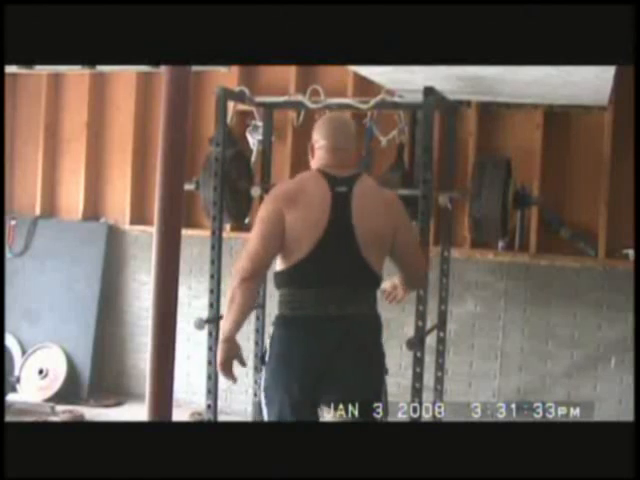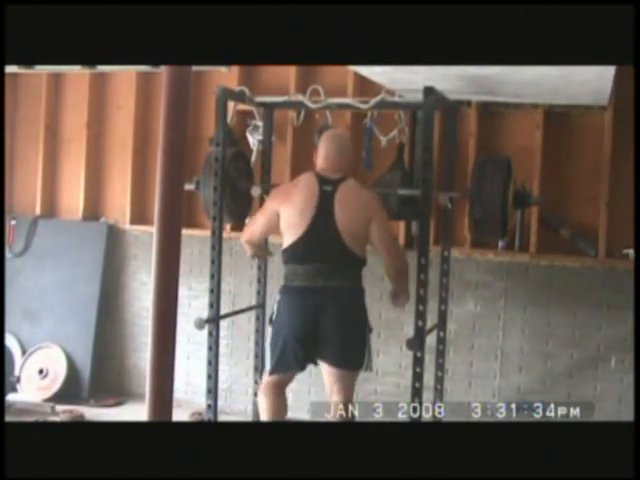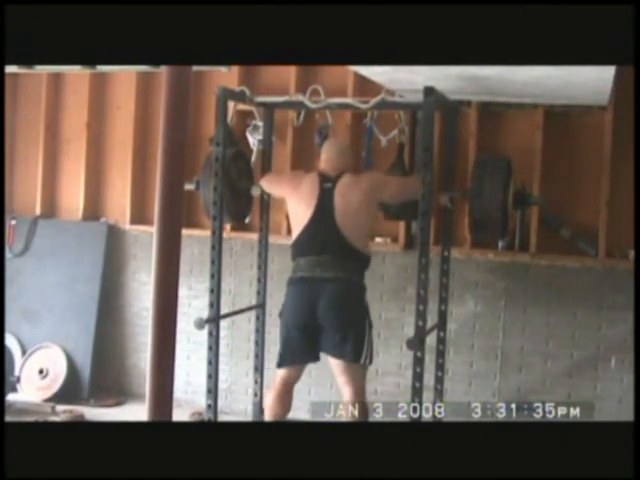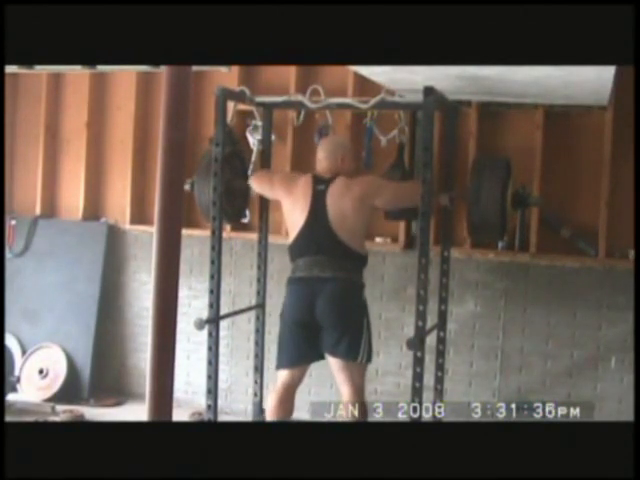
dt=1s
person 1, frame 1
left shoulder: (287, 196)
right shoulder: (386, 204)
left elbow: (248, 274)
right elbow: (417, 272)
left wrist: (226, 336)
right wrist: (401, 284)
left hip: (296, 337)
right hip: (358, 339)
person 1, frame 2
left shoulder: (287, 193)
right shoulder: (366, 200)
left elbow: (249, 238)
right elbow: (393, 259)
left wrist: (258, 251)
right wrist: (401, 287)
left hip: (296, 302)
right hip: (344, 305)
left knee: (273, 383)
right knee: (341, 398)
person 1, frame 3
left shoulder: (298, 184)
right shoulder: (366, 186)
left elbow: (265, 180)
right elbow: (416, 186)
right wrist: (425, 185)
left hip: (301, 292)
right hip: (343, 294)
left knee: (284, 378)
right knee: (352, 389)
person 1, frame 4
left shoulder: (292, 187)
right shoulder: (361, 190)
left elbow: (256, 179)
right elbow: (416, 192)
left hip: (299, 293)
right hip: (342, 295)
left knee: (285, 381)
right knee: (352, 388)
